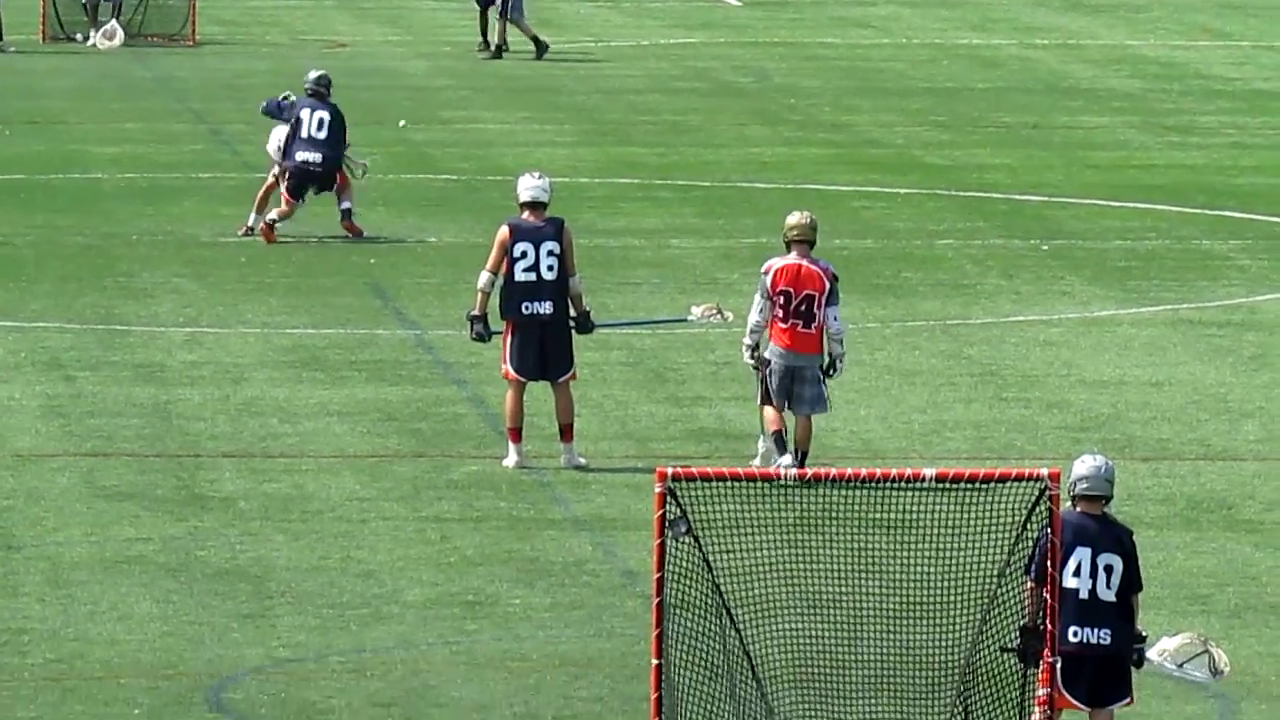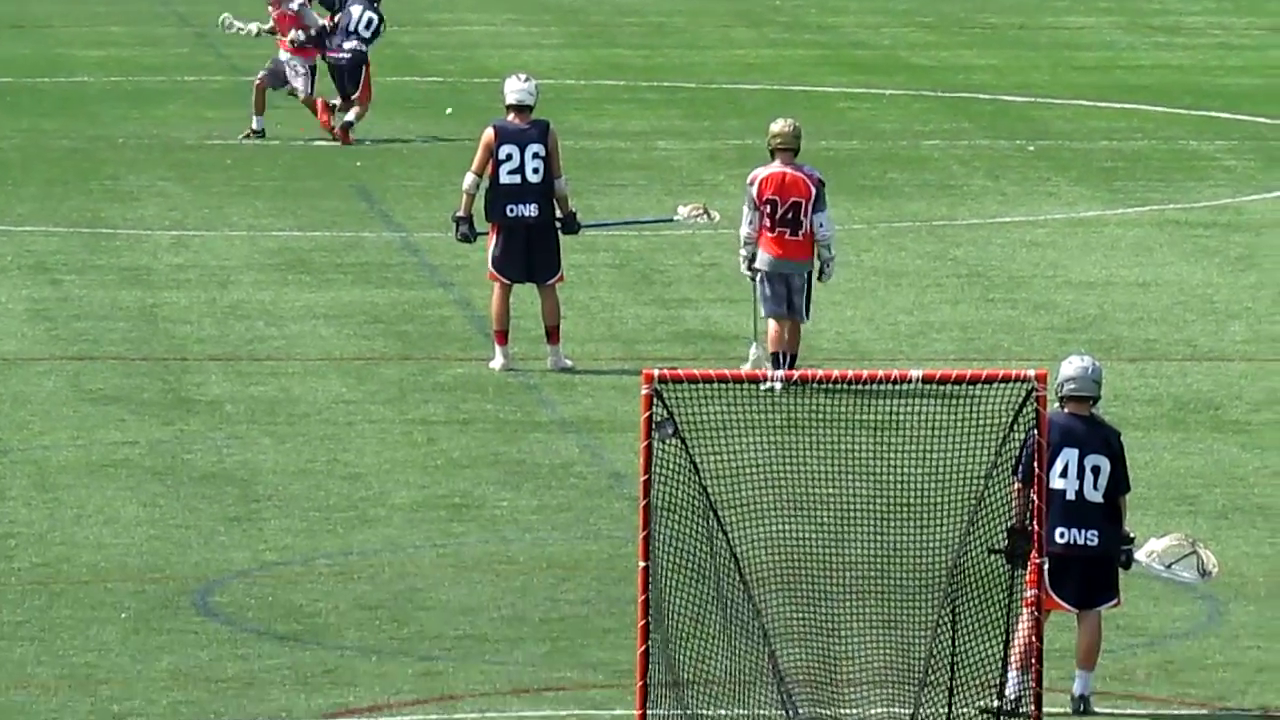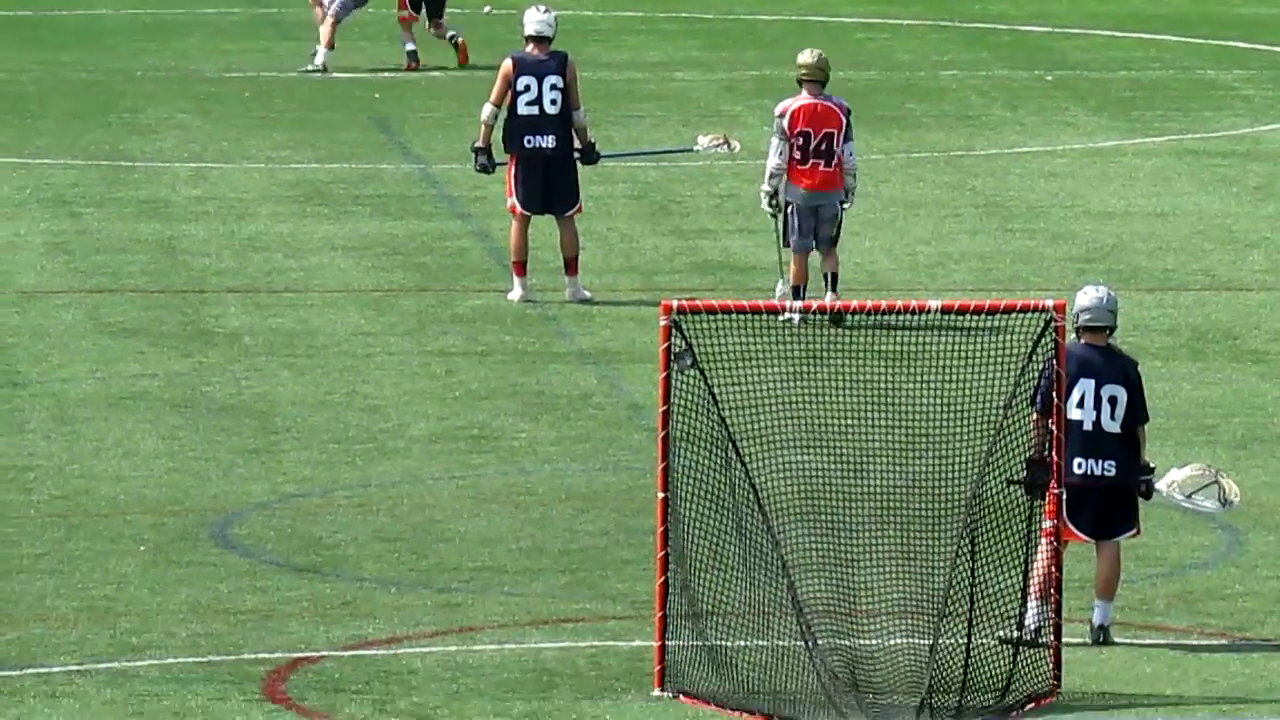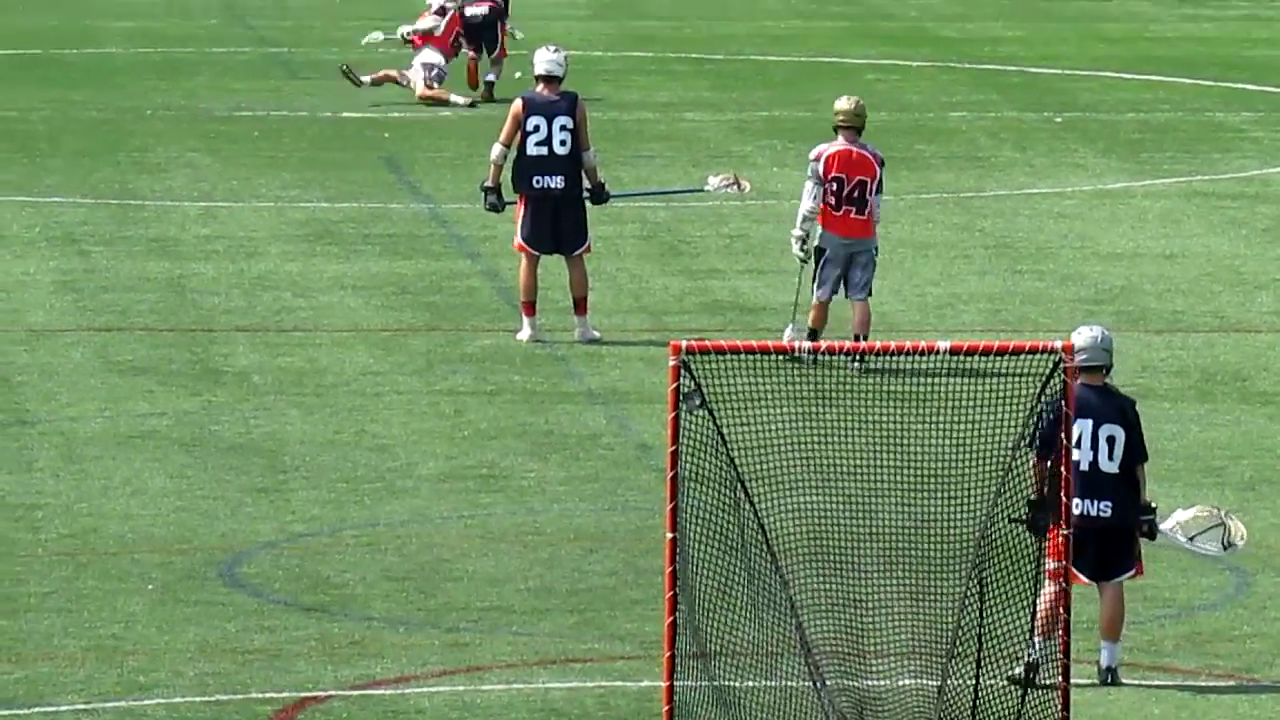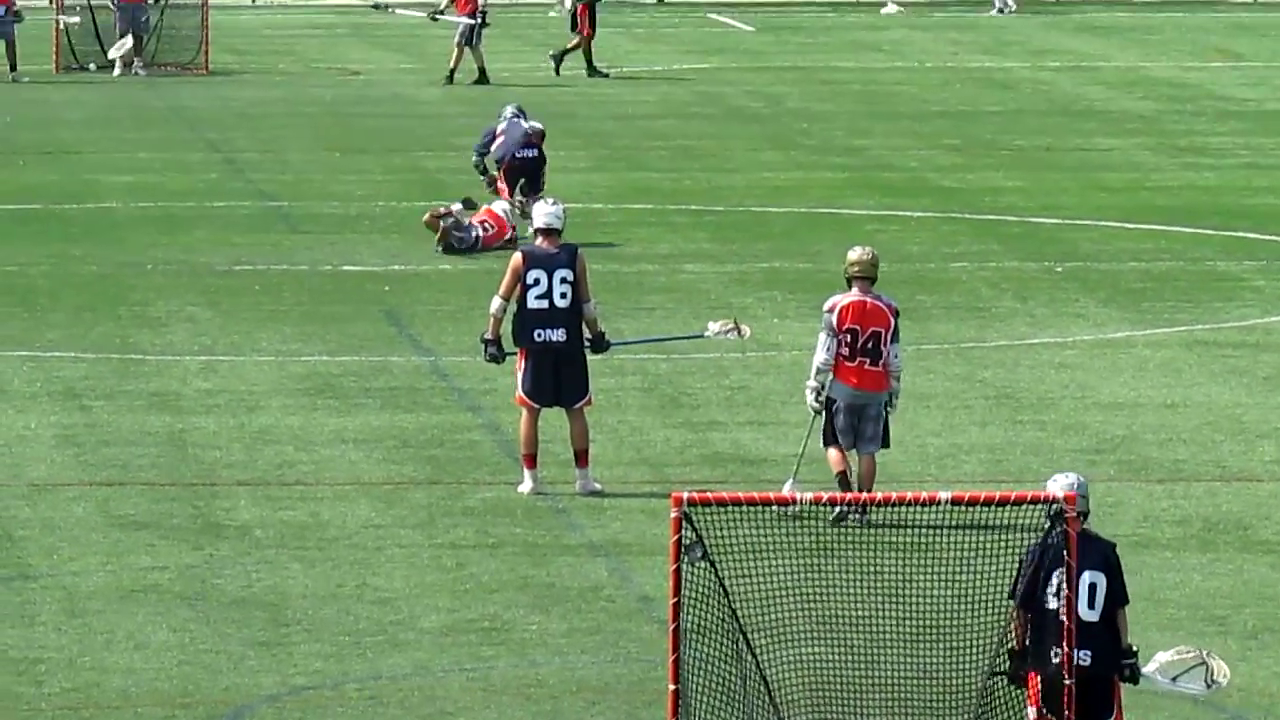
dt=0.3s
person 1, frame 1
left shoulder: (1057, 527)
right shoulder: (1122, 537)
left elbow: (1035, 582)
right elbow: (1133, 592)
left wrist: (1030, 624)
right wrist: (1135, 638)
left hip: (1064, 635)
right hip: (1110, 640)
person 1, frame 2
left shoulder: (1044, 428)
right shoulder: (1110, 437)
left elbow: (1022, 485)
right elbow: (1120, 494)
left wrist: (1018, 525)
right wrist: (1122, 535)
left hip: (1050, 537)
right hip: (1097, 539)
left knee: (1031, 614)
right knee: (1090, 613)
left ankle: (1014, 688)
right ankle: (1082, 692)
person 1, frame 3
left shoulder: (1062, 359)
right shoulder: (1126, 367)
left elbow: (1040, 416)
right elbow: (1138, 424)
left wrist: (1037, 457)
right wrist: (1141, 465)
left hip: (1069, 468)
right hip: (1115, 470)
left knee: (1050, 543)
right knee: (1109, 543)
left ankle: (1034, 621)
right ankle: (1101, 623)
person 1, frame 4
left shoulder: (1059, 400)
right shoulder: (1124, 406)
left elbow: (1040, 458)
right elbow: (1137, 464)
left wrist: (1039, 499)
right wrist: (1143, 506)
left hip: (1069, 508)
right hip: (1115, 510)
left knee: (1055, 582)
right knee: (1111, 584)
left ankle: (1037, 652)
right ankle: (1108, 664)
person 1, frame 5
left shoulder: (1040, 551)
right shoulder: (1105, 553)
left elbow: (1021, 607)
right elbow: (1119, 607)
left wrist: (1017, 648)
right wrist: (1126, 652)
left hip: (1048, 658)
right hip: (1098, 658)
person 2, frame 1
left shoulder: (508, 231)
right shoulder: (561, 231)
left elbow: (488, 276)
right elbow: (572, 279)
left wrist: (478, 315)
right wrist: (582, 313)
left hip: (520, 318)
right hip: (555, 317)
left knee: (516, 384)
right knee: (561, 385)
left ankle: (515, 453)
right ankle: (568, 452)
person 2, frame 2
left shoulder: (493, 133)
right shoulder: (547, 133)
left elbow: (473, 178)
right elbow: (558, 181)
left wrist: (464, 217)
right wrist: (568, 215)
left hip: (505, 220)
right hip: (541, 220)
left knee: (502, 287)
right knee: (548, 287)
left ankle: (501, 355)
right ankle: (555, 355)
person 2, frame 3
left shoulder: (511, 64)
right shoulder: (565, 65)
left elbow: (492, 109)
right elbow: (576, 112)
left wrist: (482, 148)
right wrist: (587, 146)
left hip: (523, 152)
right hip: (558, 151)
left knee: (521, 219)
right knee: (566, 219)
left ankle: (520, 286)
right ankle: (573, 286)
person 2, frame 4
left shoulder: (521, 104)
right shoulder: (576, 105)
left elbow: (501, 148)
right elbow: (586, 153)
left wrist: (492, 187)
right wrist: (596, 186)
left hip: (532, 191)
right hip: (568, 191)
left knee: (529, 258)
right knee: (575, 258)
left ankle: (528, 326)
right ankle: (582, 326)
person 2, frame 5
left shoulder: (521, 257)
right shoulder: (575, 257)
left elbow: (501, 301)
right elbow: (586, 304)
left wrist: (492, 338)
right wrist: (597, 336)
left hip: (533, 344)
right hip: (568, 344)
left knee: (530, 411)
right knee: (576, 411)
left ankle: (530, 479)
right ankle: (583, 478)
person 3, frame 1
left shoulder: (772, 268)
right shoulder: (825, 273)
left elbow: (759, 315)
right elbow: (834, 321)
left wrist: (750, 345)
right wrist: (837, 355)
left hip: (779, 351)
right hip: (811, 356)
left knee: (771, 406)
right knee: (804, 414)
left ankle: (783, 454)
right ankle: (799, 468)
person 3, frame 2
left shoulder: (758, 178)
right shoulder: (812, 179)
left elbow: (749, 226)
right elbow: (822, 226)
left wrist: (747, 257)
right wrist: (826, 259)
left hip: (769, 259)
right hip: (801, 261)
left knee: (775, 319)
right knee: (793, 320)
left ankle: (778, 373)
right ankle: (789, 372)
person 3, frame 3
left shoulder: (788, 110)
right shoulder: (840, 109)
left elbow: (778, 157)
right elbow: (849, 155)
left wrist: (769, 190)
right wrist: (850, 188)
left hip: (800, 191)
right hip: (832, 192)
left knee: (799, 251)
right knee: (828, 247)
right ankle: (832, 293)
person 3, frame 4
left shoulder: (822, 155)
right shoulder: (874, 159)
left elbow: (810, 202)
right elbow: (876, 205)
left wrist: (800, 236)
left hip: (832, 237)
right hip: (864, 240)
left knee: (822, 297)
right knee: (859, 298)
person 3, frame 5
left shoulder: (836, 305)
right shoulder: (888, 309)
left elbow: (824, 353)
right elbow: (894, 357)
left wrist: (814, 387)
right wrist: (893, 390)
left hip: (844, 388)
right hip: (875, 391)
left knee: (836, 445)
right knee: (867, 451)
left ankle: (846, 495)
right ankle: (862, 505)
